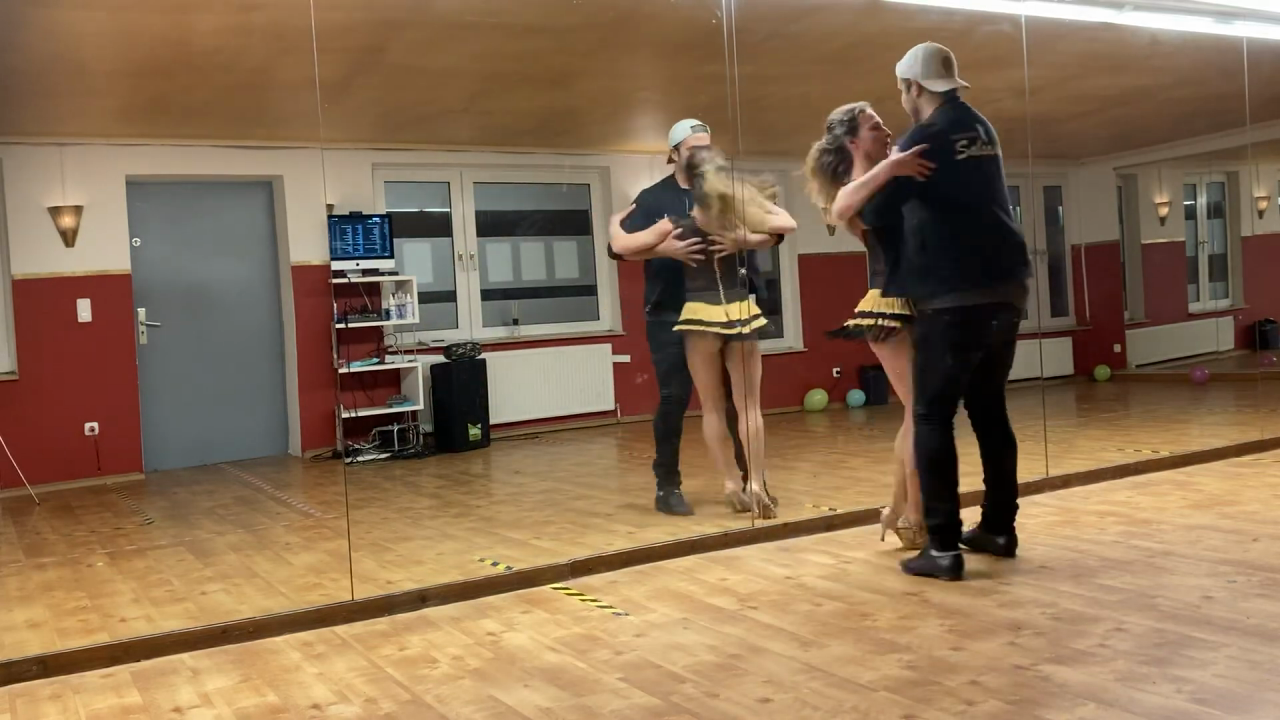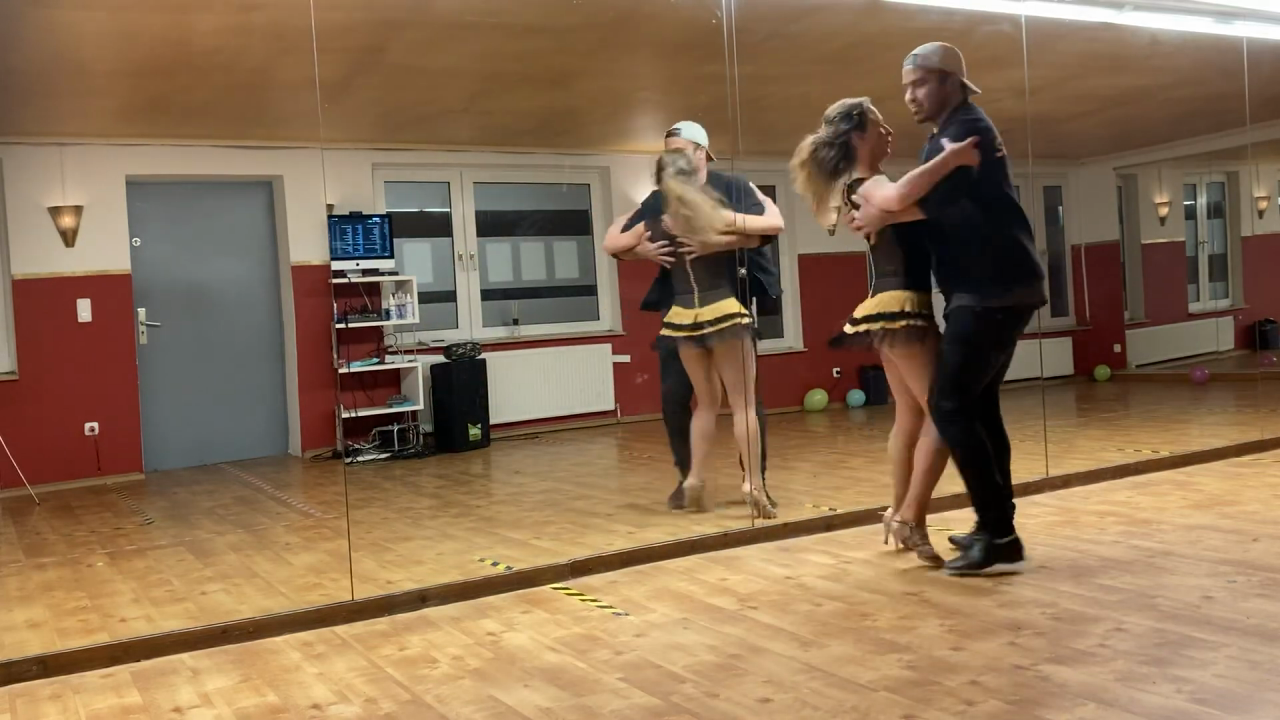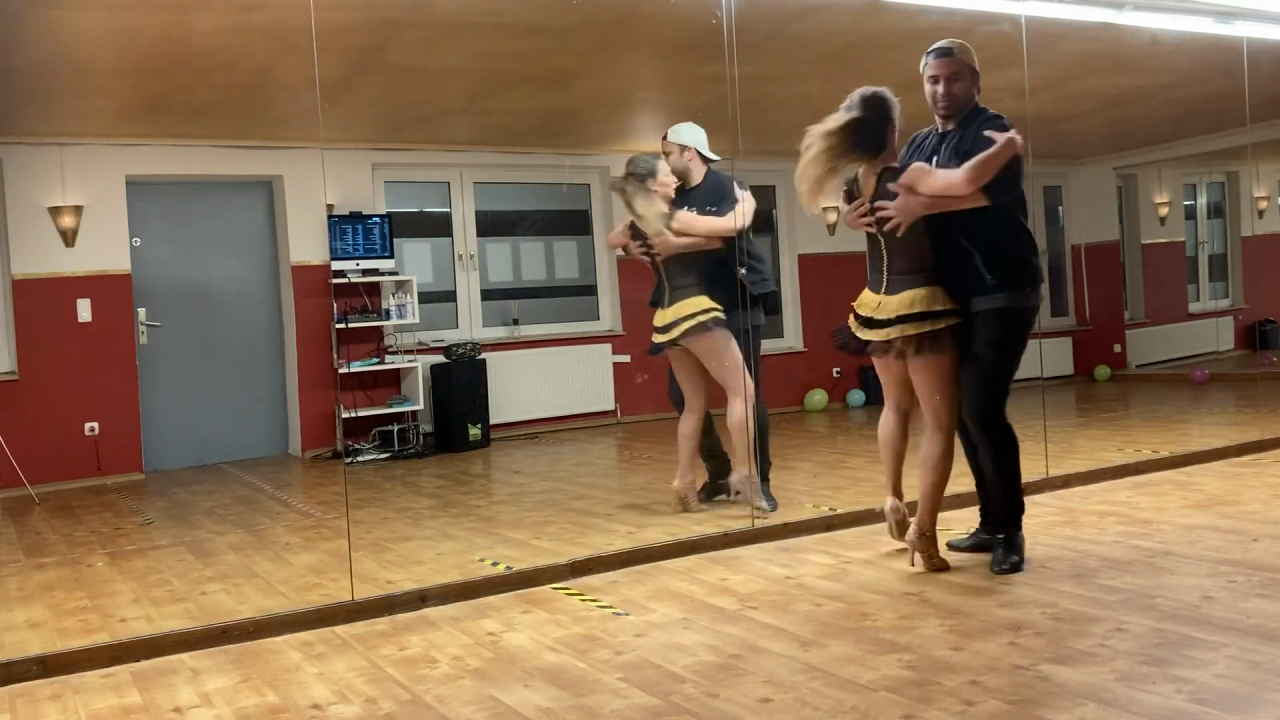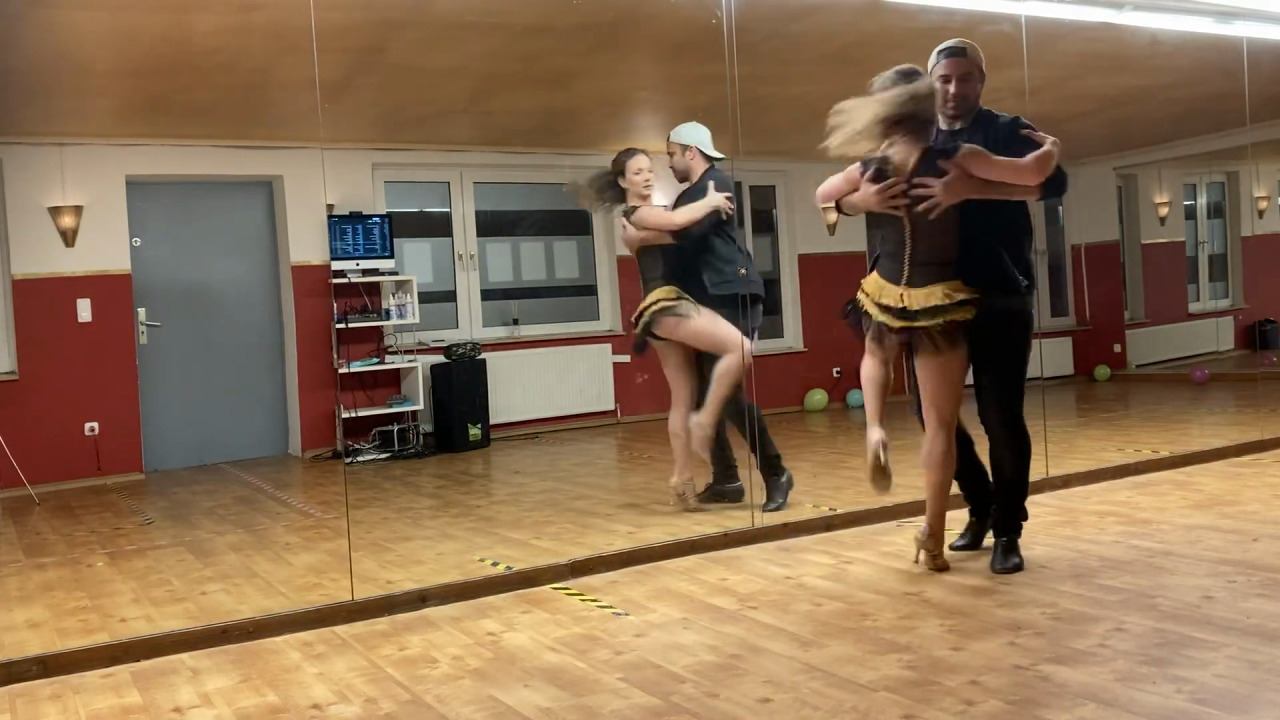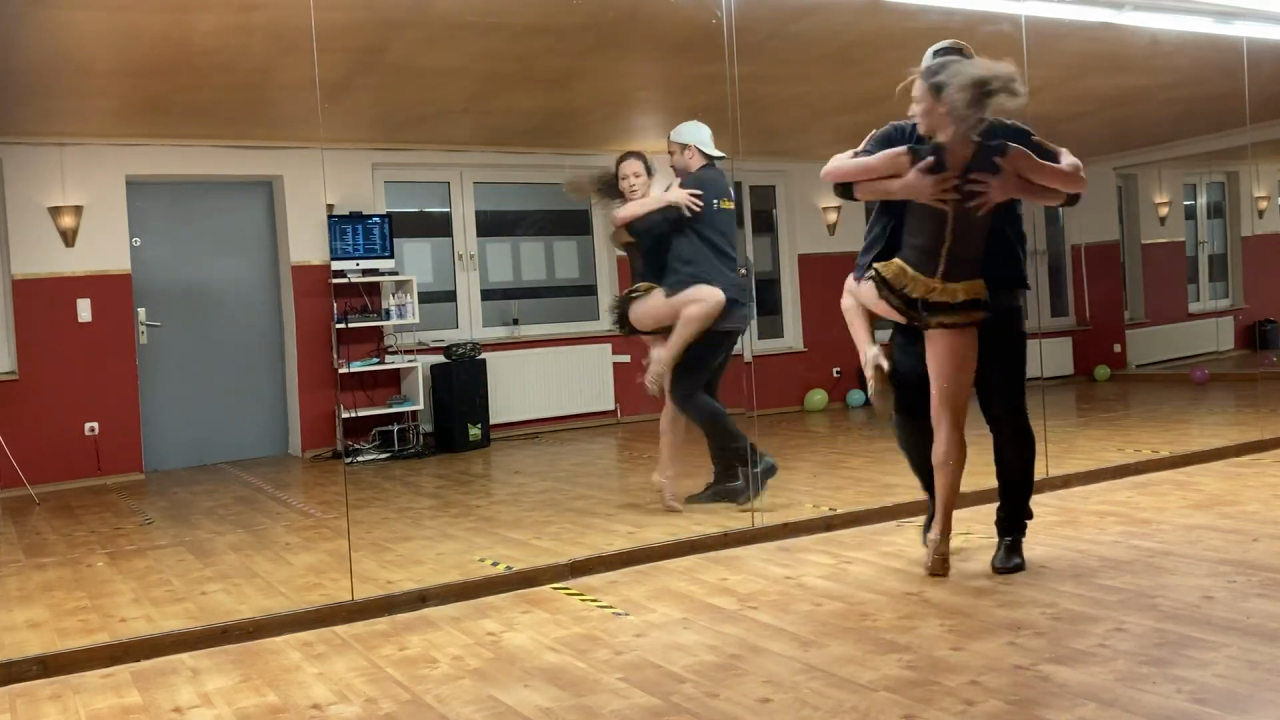
dt=0.1s
person 1, frame 1
left shoulder: (925, 135)
right shoulder: (974, 127)
left elbow: (875, 208)
left wrist: (856, 214)
left hip: (959, 295)
right hip: (999, 289)
left knee: (931, 413)
right knee: (987, 406)
left ankle: (943, 544)
right ankle: (998, 524)
person 1, frame 2
left shoulder: (964, 131)
right shoulder: (962, 131)
left elbow: (941, 197)
right elbow: (946, 198)
left wrist: (879, 217)
right wrist: (880, 208)
left hip: (986, 293)
right hip: (1007, 289)
left knee: (950, 405)
right knee: (978, 406)
left ankle: (996, 532)
right ankle: (996, 525)
person 1, frame 3
left shoulder: (991, 130)
right shoulder: (921, 144)
left elbow: (1002, 183)
right elbow: (883, 193)
left wrist: (923, 204)
right wrist: (864, 210)
left hip: (1003, 296)
right hip: (954, 300)
left knee: (977, 410)
right knee: (964, 413)
left ankle: (1007, 532)
right ankle: (995, 520)
person 1, frame 4
left shoulder: (1006, 131)
left elbow: (1051, 180)
right elbow: (845, 193)
left wrist: (967, 188)
right wrist: (866, 197)
left hip: (999, 298)
left knee: (1000, 413)
left ankle: (1007, 532)
right ankle: (983, 512)
person 1, frame 5
left shoulder: (1003, 136)
right shoulder: (900, 137)
left elbow: (1068, 180)
right elbow: (846, 180)
left wrist: (1013, 187)
right wrist: (904, 188)
left hip: (994, 302)
left knee: (1008, 416)
right knee: (910, 408)
left ankle: (1011, 532)
right ankle: (938, 502)
person 2, frame 1
left shoulder: (879, 184)
right shoulder: (855, 186)
right elbow: (840, 209)
right wrist: (889, 168)
left hip: (908, 309)
right hip: (889, 311)
left knee: (916, 413)
left ankle: (899, 510)
right ankle: (912, 515)
person 2, frame 2
left shoulder: (865, 186)
right shoulder: (868, 187)
left elbow: (902, 198)
right elbow: (899, 197)
right wrist: (949, 157)
left hip: (894, 310)
right hip: (901, 311)
left knee: (910, 416)
left ankle: (899, 514)
right ankle: (911, 520)
person 2, frame 3
left shoulder: (855, 182)
right shoulder: (908, 175)
left elbow: (819, 203)
right elbow: (966, 183)
right wrist: (1004, 147)
left hip: (873, 308)
right hip: (919, 310)
left knee: (897, 406)
right knee: (942, 423)
left ankle: (894, 503)
right ankle: (924, 536)
person 2, frame 4
left shoulder: (872, 168)
right shoulder: (952, 159)
left elbow: (822, 195)
right elbow: (1033, 173)
right wrist: (1049, 146)
left hip: (885, 296)
right hip: (939, 302)
left knee: (875, 356)
right knee: (941, 423)
left ankle: (874, 432)
right ankle: (931, 537)
person 2, frame 5
left shoulder: (913, 158)
right shoulder: (1000, 155)
left elbow: (831, 173)
right elbow: (1073, 182)
left wrist: (852, 158)
right wrist: (1066, 159)
left hip: (904, 287)
right hip: (958, 300)
left knee: (855, 288)
right knee: (949, 418)
left ankle: (869, 351)
right ankle: (939, 536)
person 3, frame 1
right shoulder: (654, 198)
right elbow: (618, 245)
right wrist: (664, 248)
right hip: (669, 317)
right knee: (673, 398)
left ankle: (752, 480)
right ankle: (667, 486)
person 3, frame 2
left shoulder: (735, 189)
right shoulder: (660, 201)
left elbow: (773, 223)
right elbow: (615, 241)
left wrist: (718, 240)
right wrist: (643, 250)
right knee: (674, 398)
left ankle: (755, 483)
right ankle: (687, 476)
person 3, frame 3
left shoulder: (727, 187)
right shoulder: (676, 199)
left elbow: (733, 226)
left wrist: (678, 233)
right wrist: (638, 243)
left hip: (738, 309)
left knee: (747, 397)
right knee: (682, 393)
left ankle: (763, 482)
right ankle: (719, 473)
person 3, frame 4
left shoulder: (713, 185)
right shoulder: (693, 192)
left elbow: (686, 226)
right elbow: (673, 230)
left hip: (729, 306)
right hip: (704, 309)
left knee: (729, 397)
right knee: (703, 396)
left ankle: (775, 475)
right ankle: (726, 480)
person 3, frame 5
left shoulder: (696, 186)
right shoulder: (718, 187)
left elbow: (642, 225)
left wrist: (626, 227)
right hip: (724, 305)
left knee: (686, 391)
right knee: (698, 389)
left ankle: (750, 460)
right ankle: (727, 478)
person 4, frame 1
left shoulder: (684, 224)
right shoulder: (743, 215)
right elbow: (788, 225)
left hip: (698, 316)
right hip: (742, 314)
left knee: (713, 407)
right knee: (748, 406)
left ankle: (731, 484)
right ankle: (757, 487)
person 4, frame 2
left shoulder: (658, 227)
right shoulder: (717, 218)
left hip: (684, 319)
right hip: (724, 314)
left knee: (707, 406)
right knee: (743, 405)
left ankle: (696, 480)
right ankle: (753, 486)
person 4, frame 3
left shoulder: (640, 226)
right shoulder: (674, 222)
left elbow: (615, 240)
left hip: (670, 322)
right hip: (694, 314)
left knee: (694, 404)
right knee: (741, 393)
left ankle: (683, 483)
right ankle: (743, 476)
person 4, frame 4
left shoulder: (644, 216)
right shoulder: (639, 213)
right elbow: (677, 220)
right wrist: (712, 200)
left hip: (665, 307)
right hip: (665, 305)
left knee: (682, 399)
right knee: (738, 348)
left ankle: (682, 480)
right ankle: (704, 422)
person 4, frame 5
left shoulder: (658, 213)
right shoulder: (628, 212)
right elbow: (622, 216)
right wrist: (668, 198)
left hip: (664, 310)
right hip: (645, 304)
right knee: (712, 297)
left ankle: (665, 476)
right ankle: (664, 360)
